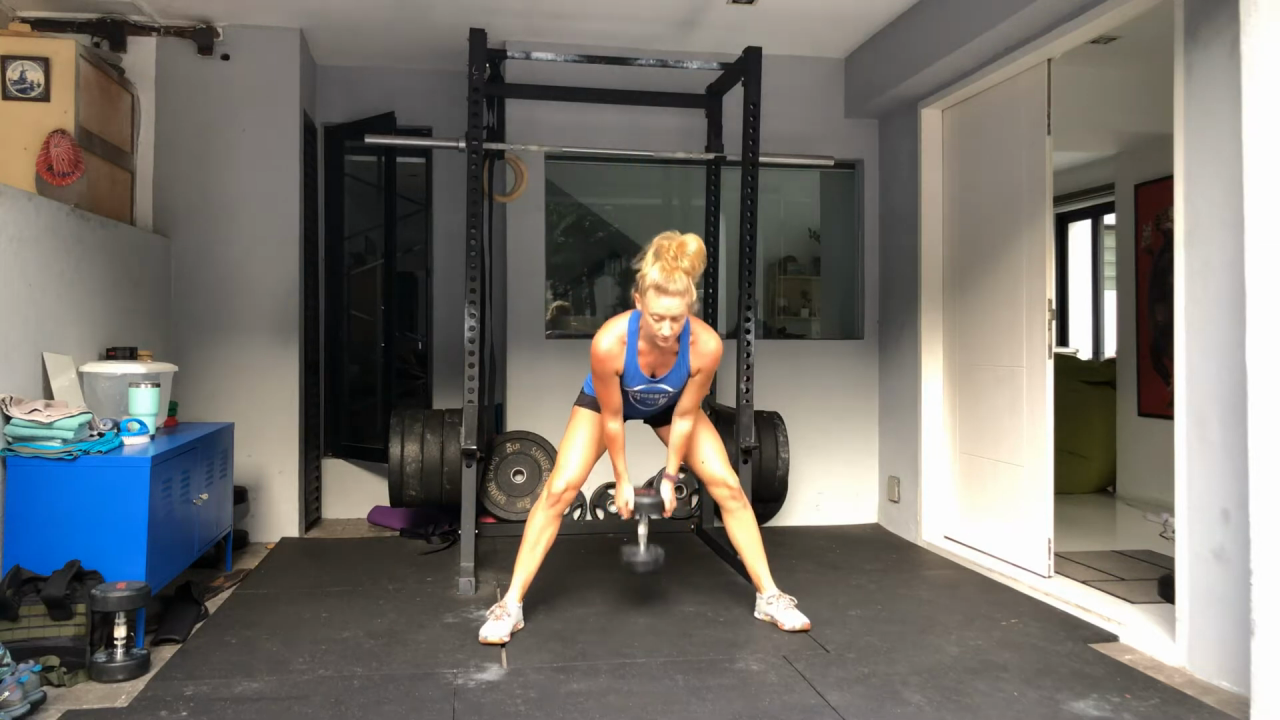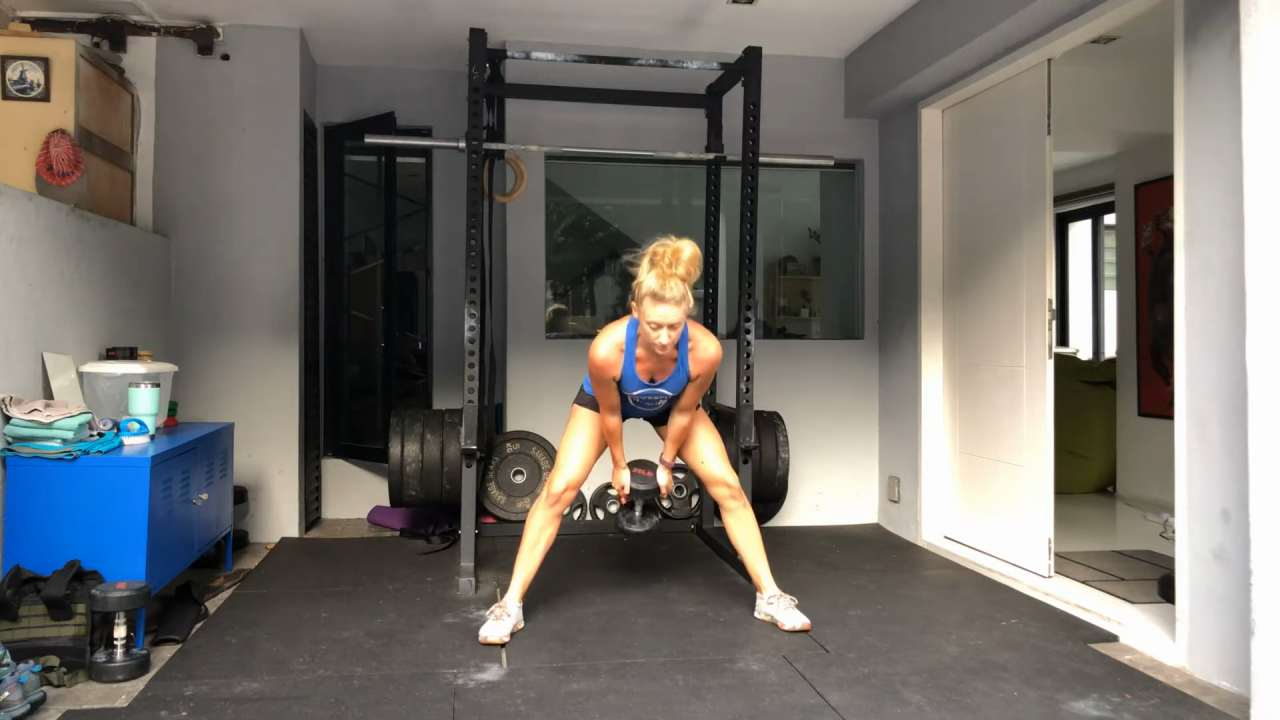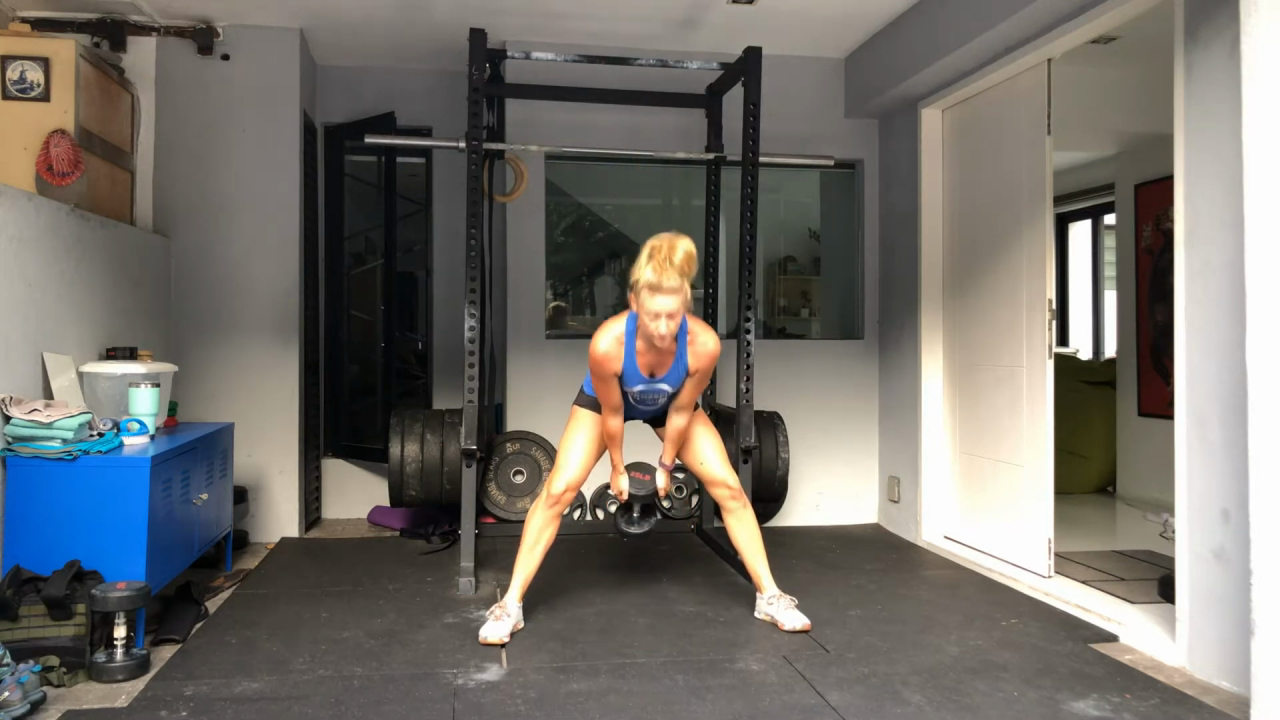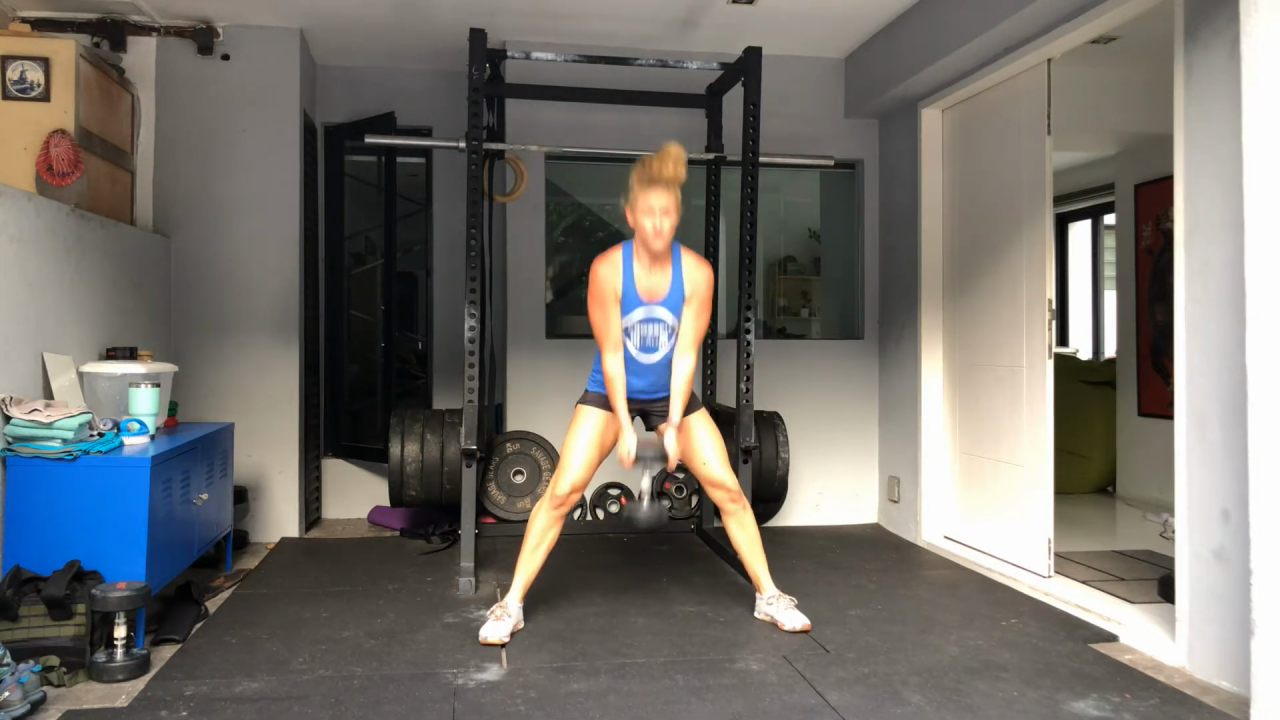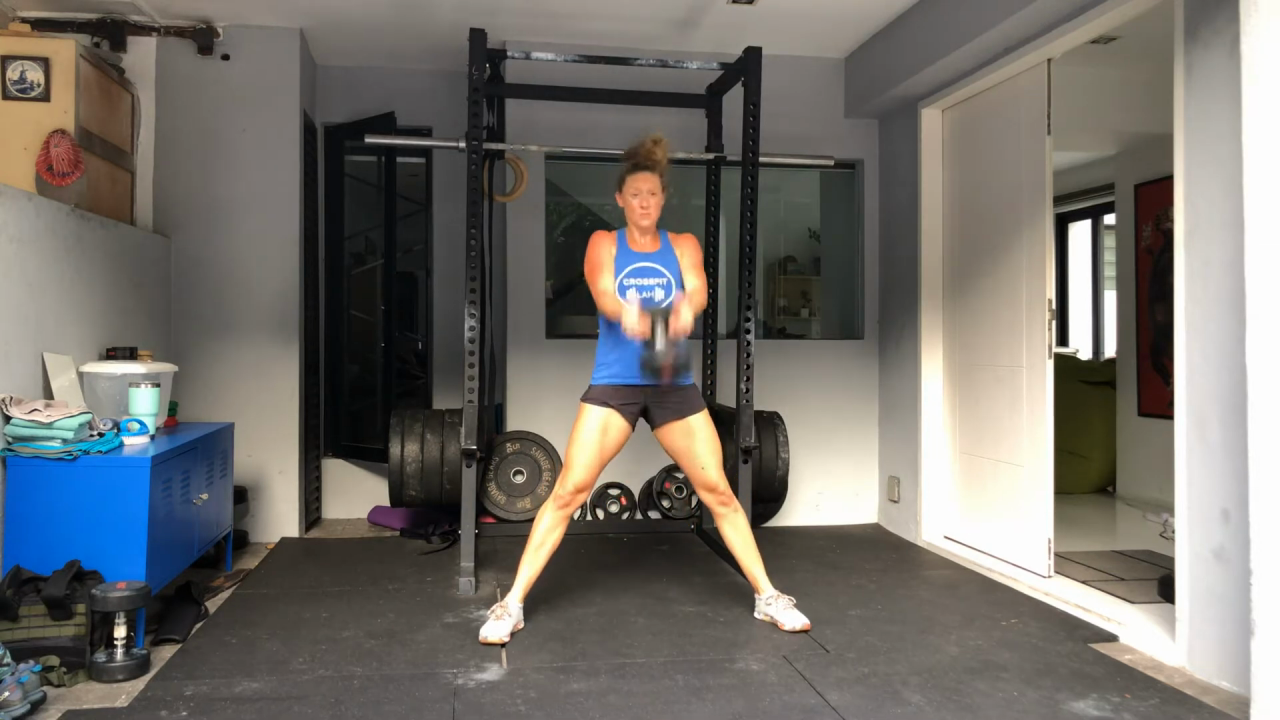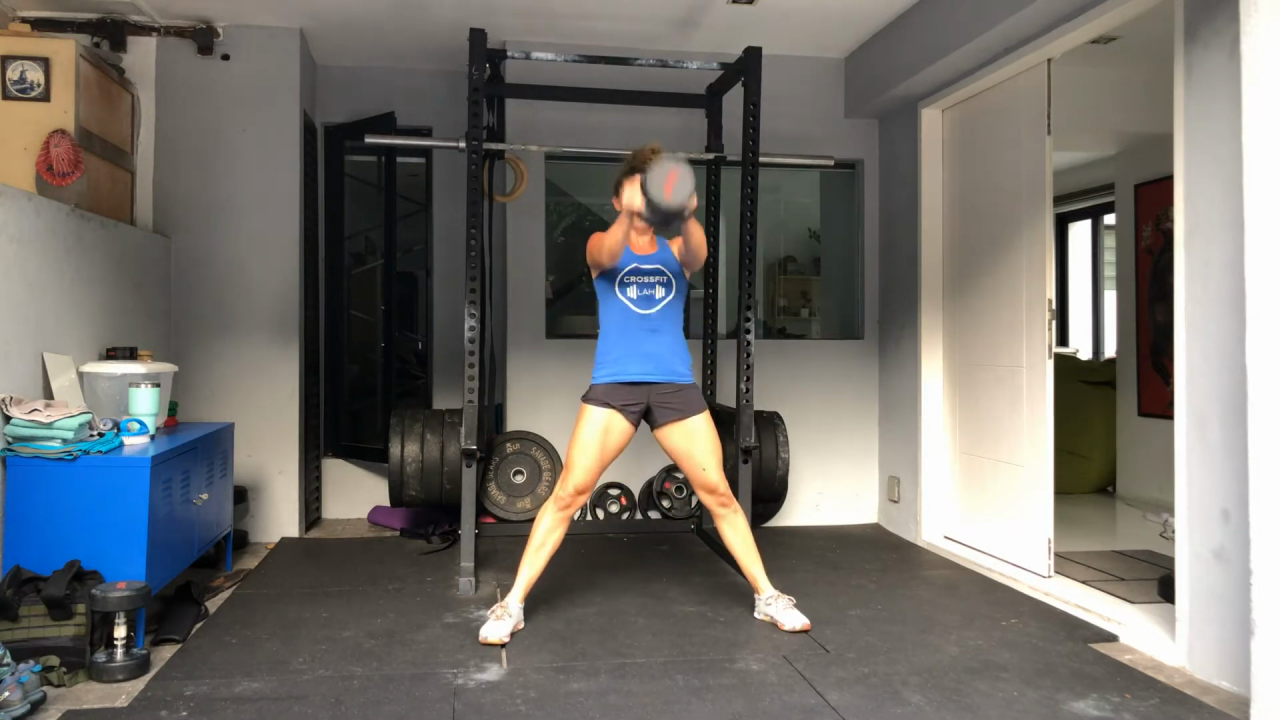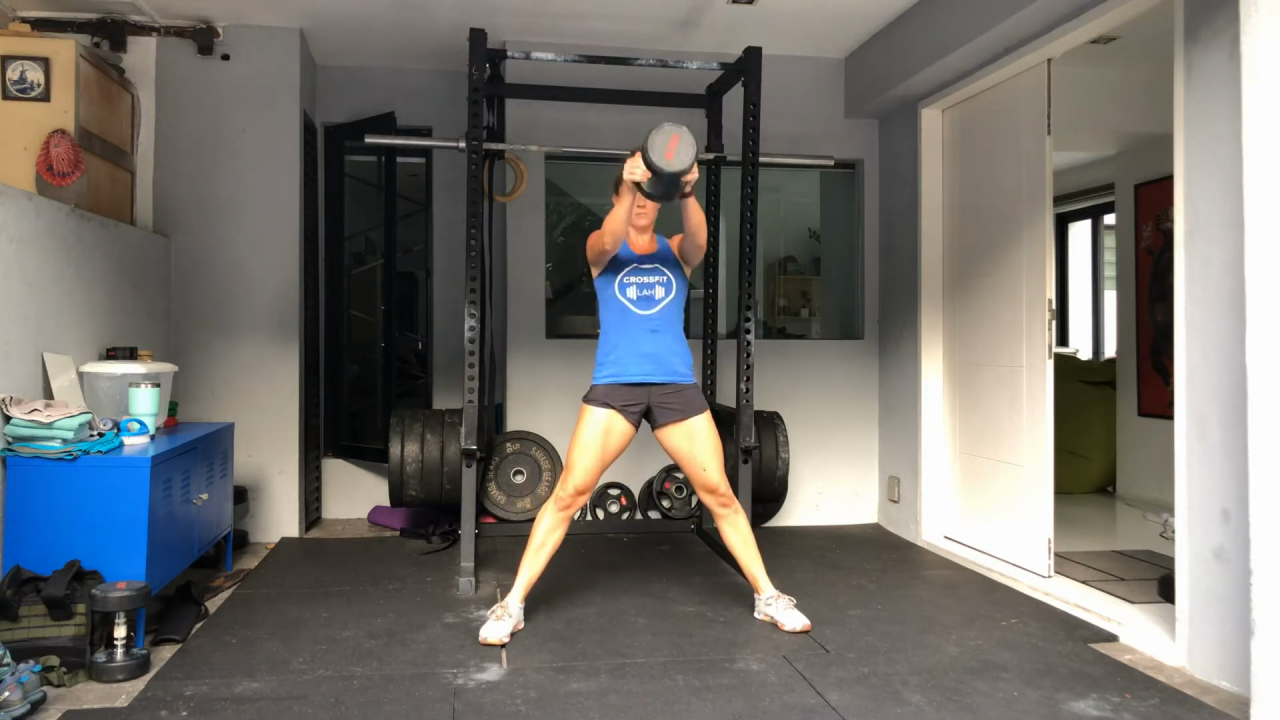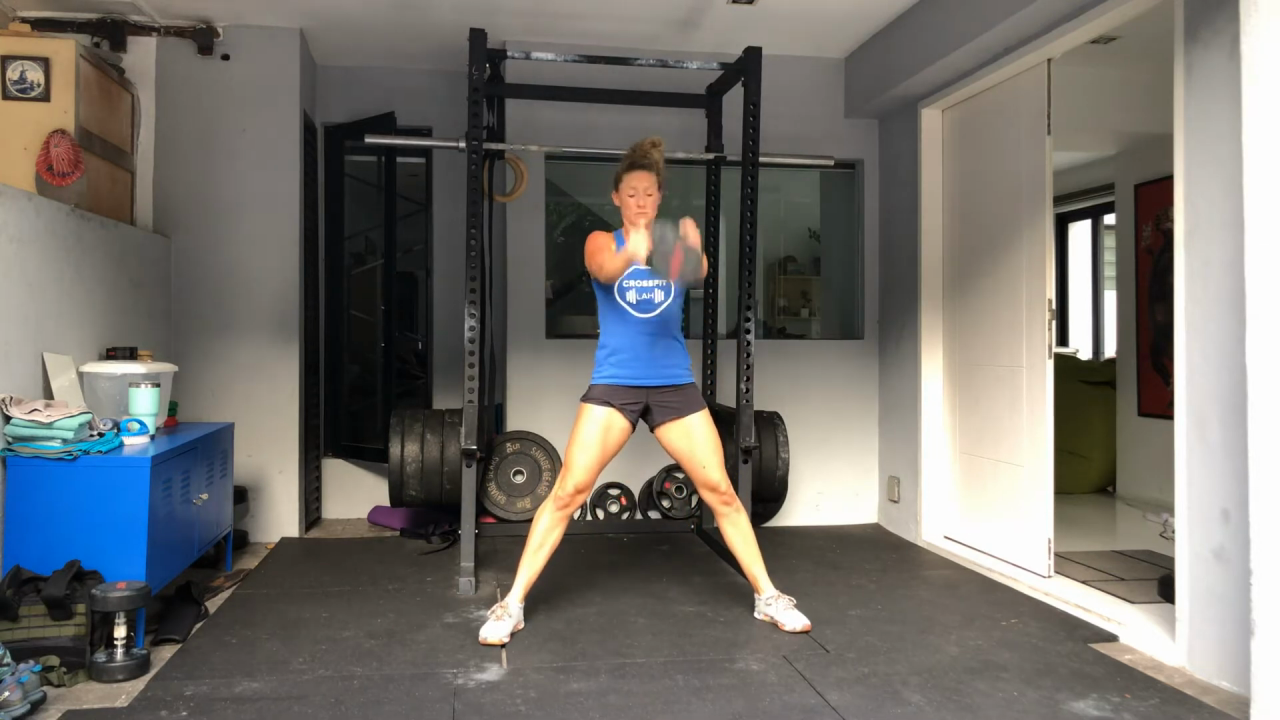
dt=0.2s
person 1, frame 1
left shoulder: (706, 345)
right shoulder: (609, 341)
left elbow: (684, 416)
right elbow: (612, 418)
left wrist: (669, 478)
right wrist: (622, 480)
left hip: (670, 404)
right hip: (604, 399)
left knee: (727, 486)
right knee: (560, 488)
left ankle: (768, 596)
right ankle: (510, 604)
person 1, frame 2
left shoulder: (705, 349)
right shoulder: (607, 348)
left elbow: (683, 412)
right elbow: (610, 413)
left wrist: (666, 464)
right wrist: (619, 465)
left hip: (671, 405)
right hip: (603, 400)
left knee: (727, 486)
right knee: (559, 489)
left ankle: (769, 596)
right ankle: (511, 604)
person 1, frame 3
left shoulder: (704, 344)
right shoulder: (607, 343)
left elbow: (681, 411)
right elbow: (613, 414)
left wrist: (665, 465)
right wrist: (618, 469)
left hip: (669, 407)
right hip: (602, 403)
left knee: (728, 487)
right knee: (558, 490)
left ankle: (770, 596)
right ankle: (510, 605)
person 1, frame 4
left shoulder: (697, 271)
right shoulder: (607, 268)
left elbow: (687, 353)
right elbow: (610, 354)
left wrist: (674, 425)
right wrist: (623, 426)
left hip: (672, 393)
right hip: (609, 392)
left knee: (727, 488)
right knee: (562, 492)
left ankle: (769, 596)
right ankle: (511, 603)
person 1, frame 5
left shoulder: (683, 246)
right shoulder: (604, 244)
left elbow: (700, 292)
right elbow: (602, 295)
left wrist: (686, 306)
right wrist: (624, 309)
left hip: (673, 385)
right hip: (613, 385)
left knee: (719, 493)
right knee: (567, 493)
left ankle: (767, 596)
right ankle: (512, 603)
person 1, frame 6
left shoulder: (675, 248)
right shoulder: (603, 243)
left elbow: (699, 254)
right elbow: (605, 255)
left wrist: (686, 213)
right wrist: (628, 216)
left hip: (675, 385)
right hip: (615, 385)
left knee: (718, 494)
right knee: (568, 494)
left ankle: (767, 597)
right ankle: (512, 603)
person 1, frame 7
left shoulder: (675, 250)
right shoulder: (602, 248)
left elbow: (699, 241)
right elbow: (610, 240)
left wrist: (687, 194)
right wrist: (628, 187)
left hip: (675, 385)
right hip: (615, 385)
left knee: (719, 495)
right knee: (568, 495)
left ankle: (768, 596)
right ankle: (512, 604)
person 1, frame 8
right shoulder: (601, 243)
left elbow: (699, 267)
right elbow: (606, 268)
left wrist: (689, 245)
right wrist: (631, 249)
left hip: (674, 384)
right hip: (614, 383)
left knee: (720, 493)
right knee: (567, 493)
left ankle: (768, 596)
right ankle: (512, 603)
